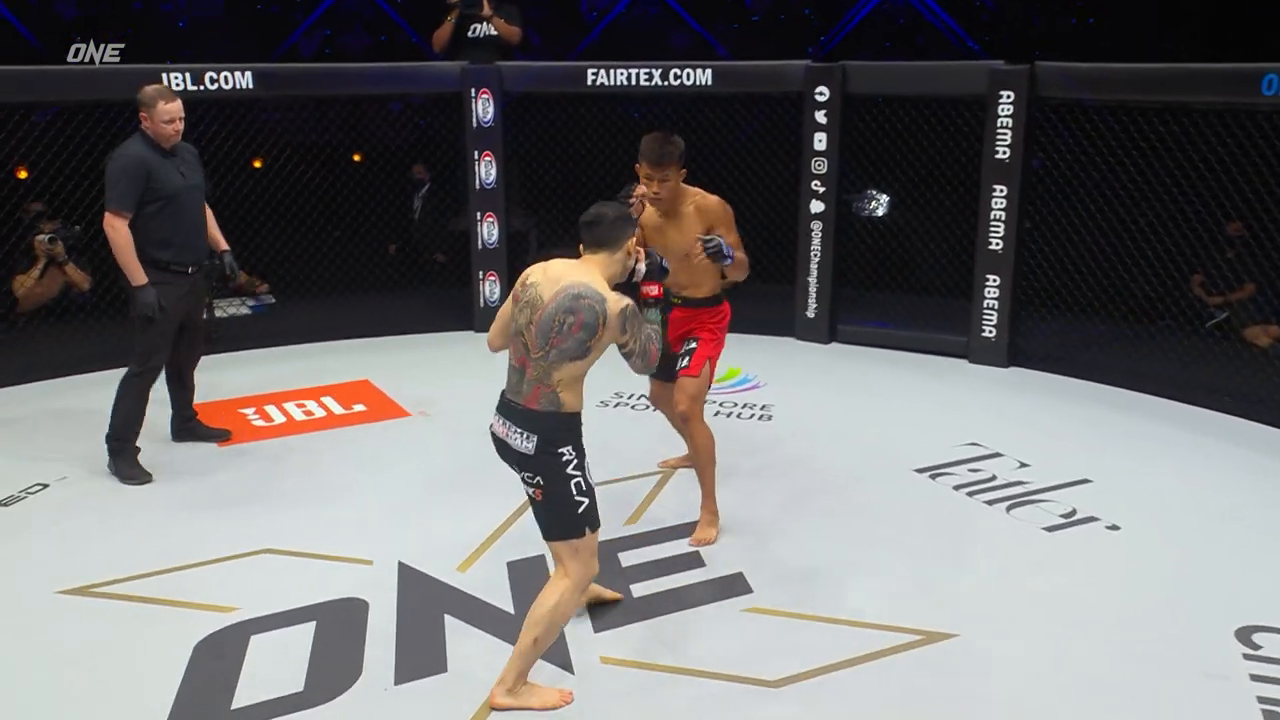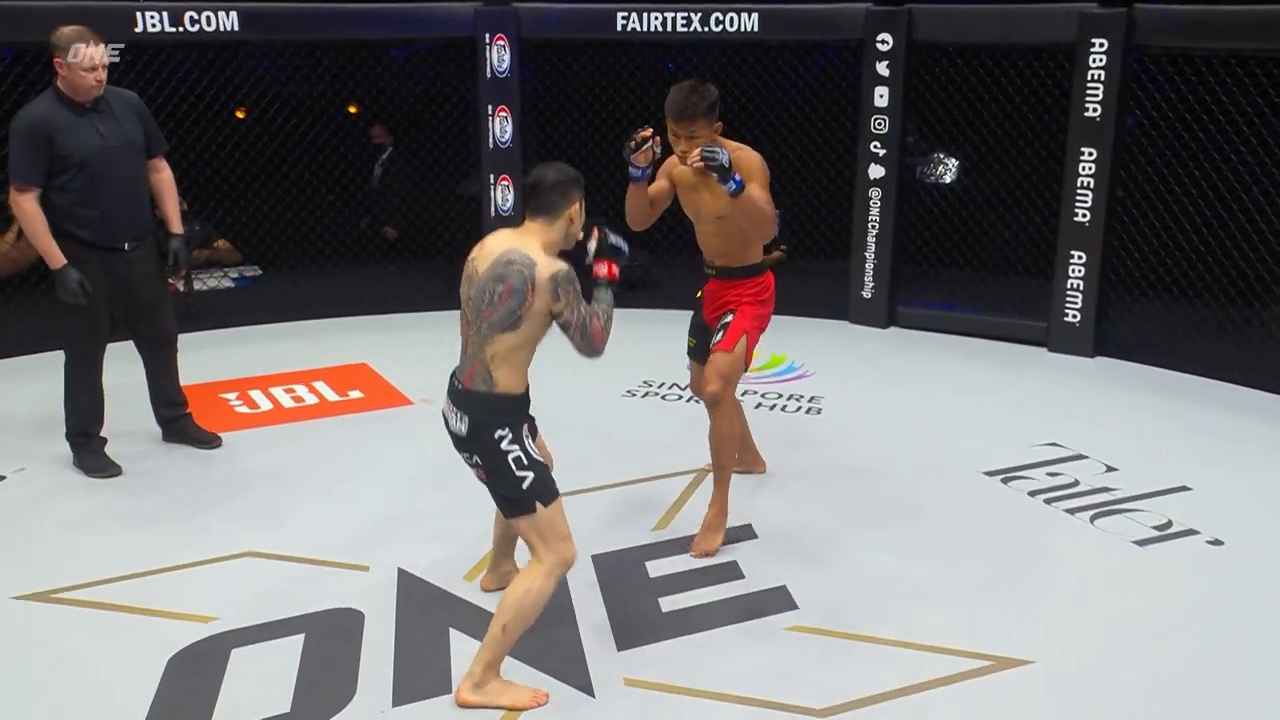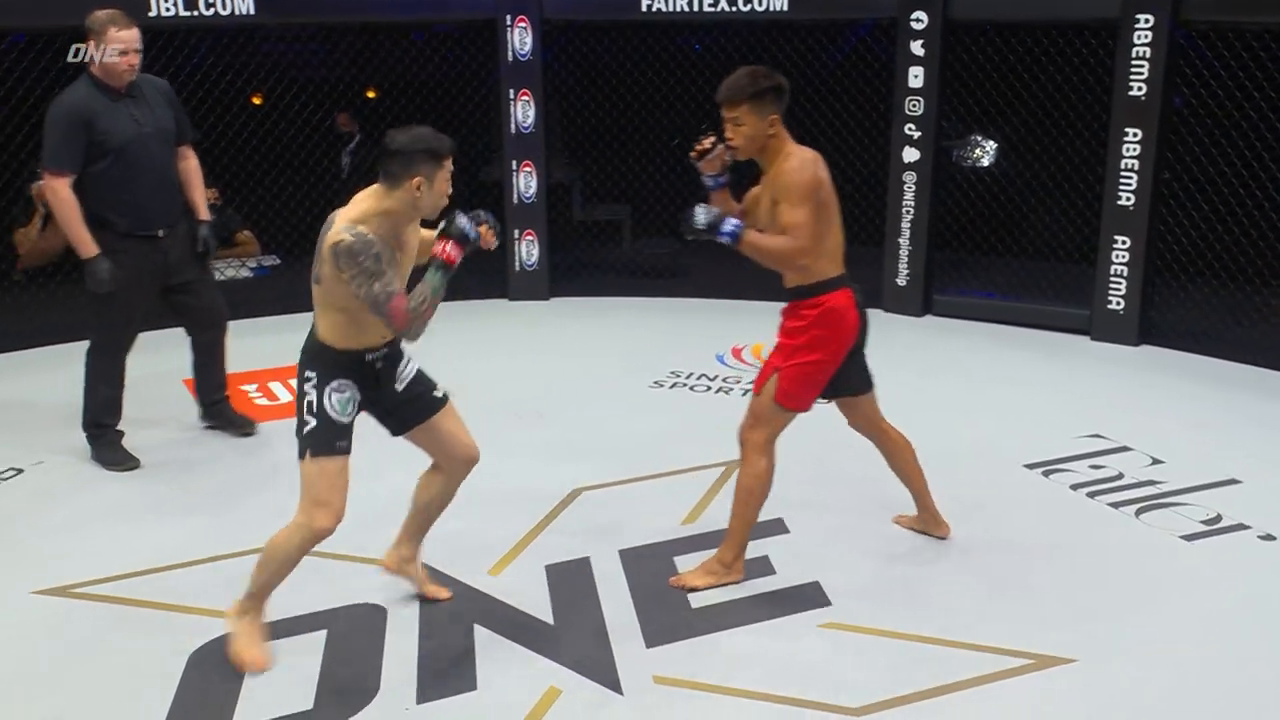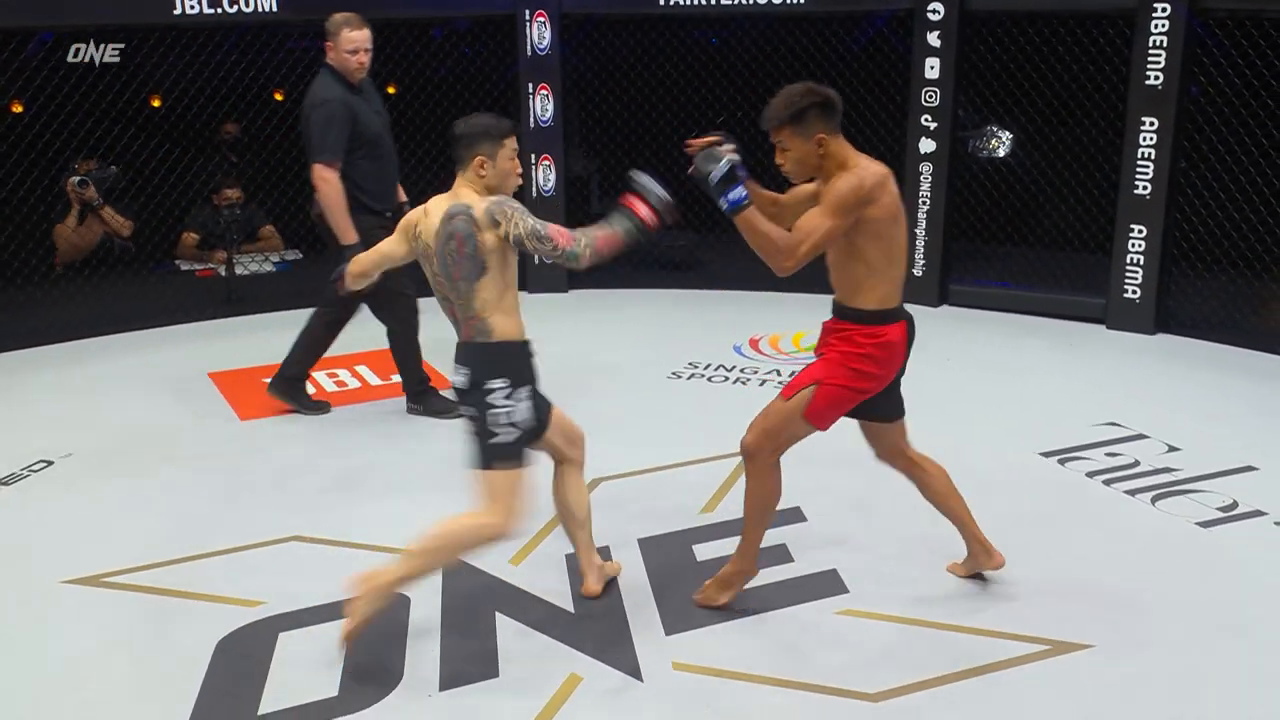
dt=1s
person 1, frame 1
left shoulder: (536, 272)
right shoulder: (615, 307)
left elbow: (495, 342)
right elbow: (646, 362)
left hip: (507, 422)
right hip: (550, 437)
left knee: (561, 501)
right knee: (578, 569)
left ankle: (577, 591)
right ankle: (511, 685)
person 1, frame 2
left shoulder: (491, 243)
right shoulder: (554, 274)
right elbow: (593, 345)
right wrist: (606, 271)
left hip: (465, 401)
right hip: (493, 419)
left knee: (537, 464)
right knee: (556, 555)
left ankle: (500, 569)
right ankle: (480, 680)
person 1, frame 3
left shoulder: (394, 208)
right shoulder: (349, 239)
right elbow: (409, 323)
left wrist: (460, 240)
right wrist: (448, 255)
left hip: (386, 359)
right hip: (333, 370)
left knee: (461, 455)
right knee: (319, 519)
left ankle: (404, 555)
right ankle: (248, 614)
person 1, frame 4
left shoulder: (421, 217)
right shoulder: (493, 212)
left elbow: (357, 273)
right elbow: (576, 250)
right wrist: (638, 215)
left hip: (479, 363)
right hip: (500, 372)
left knee: (571, 446)
right knee: (495, 519)
left ankle: (590, 568)
right ankle: (378, 586)
person 2, frame 1
left shoulder: (711, 208)
right shoulder: (644, 210)
left elbow: (741, 273)
left wrist: (725, 254)
left hip: (706, 318)
right hip: (671, 312)
left knee: (688, 408)
right knee: (661, 397)
left ankle: (709, 515)
right ankle: (695, 453)
person 2, frame 2
left shoulder: (747, 160)
right shoulder: (676, 165)
left elbow: (765, 231)
right elbow: (638, 220)
left wrist: (729, 179)
right wrist: (638, 169)
left hip: (747, 290)
right hip: (711, 284)
left knee: (717, 390)
right knee: (703, 385)
left ankle: (718, 508)
right ankle: (748, 456)
person 2, frame 3
left shoulder: (795, 170)
right shoulder: (782, 168)
left elbow: (799, 256)
right elbow: (747, 223)
left wrist: (728, 230)
right wrist: (715, 181)
left hip: (817, 316)
right hip: (838, 309)
left knee: (755, 435)
right knee: (867, 419)
left ankle: (728, 560)
right ankle: (929, 515)
person 2, frame 4
left shoulder: (855, 184)
right shoulder: (857, 173)
left elbow: (787, 257)
right elbow: (782, 212)
left wrist: (729, 195)
right wrist: (735, 171)
left hip: (861, 343)
right hip: (883, 335)
left knee: (758, 444)
right knee: (895, 452)
left ankle: (742, 566)
right ankle: (980, 549)
person 3, frame 1
left shoulder: (187, 153)
right shoulder: (131, 160)
right elbow: (114, 225)
left wrist: (222, 249)
right wrist: (140, 285)
left hip: (192, 274)
right hip: (157, 280)
left knee: (186, 354)
right knee: (148, 362)
left ankle: (185, 422)
right ankle: (121, 449)
person 3, frame 2
left shoulder: (129, 104)
right shoulder: (36, 121)
left elbow: (158, 169)
right elbow: (23, 199)
left wrist: (176, 232)
right wrist: (60, 266)
left hip: (140, 250)
right hip: (84, 257)
left knee: (161, 338)
right knee: (85, 351)
left ankle: (175, 420)
right ankle: (85, 443)
person 3, frame 3
left shoulder: (159, 91)
right shoulder: (73, 107)
left elbow: (185, 157)
right elbow: (57, 186)
left wrist: (203, 218)
right wrist: (91, 256)
left hip: (175, 237)
right hip: (120, 247)
left knee: (210, 317)
right knee: (111, 341)
left ankle: (216, 407)
right ankle: (102, 435)
person 3, frame 4
left shoulder: (362, 86)
right shoulder: (330, 100)
right elbow: (324, 177)
left wrist: (402, 201)
right wrist: (349, 242)
left hip: (373, 217)
right hip: (359, 222)
left knee: (341, 303)
right knee: (399, 304)
left ankle: (288, 382)
right ankle: (419, 393)
